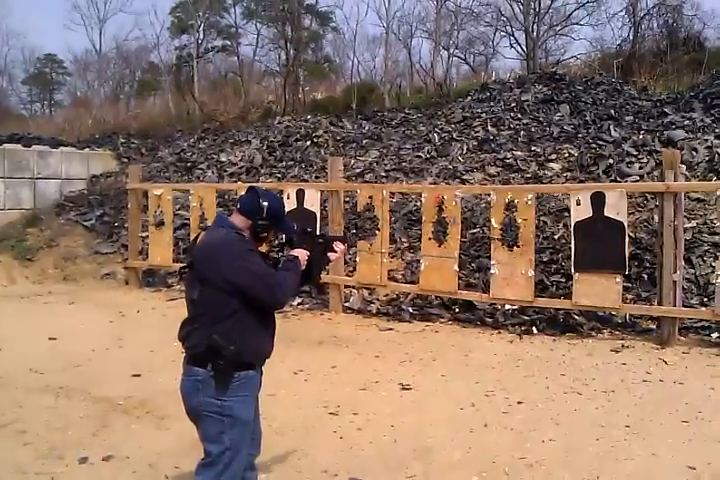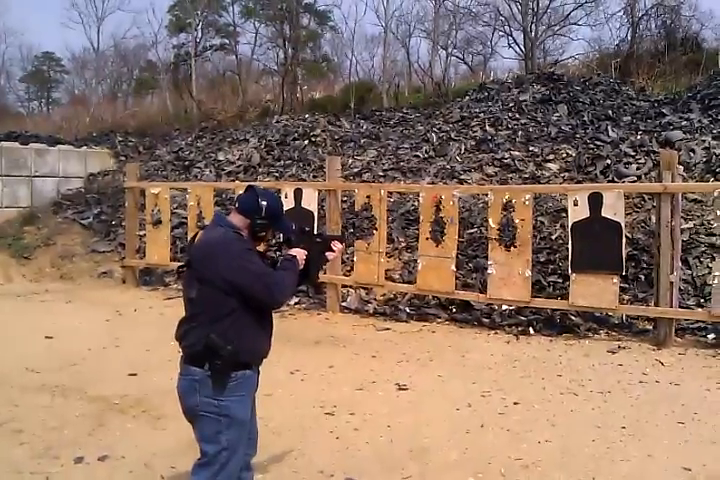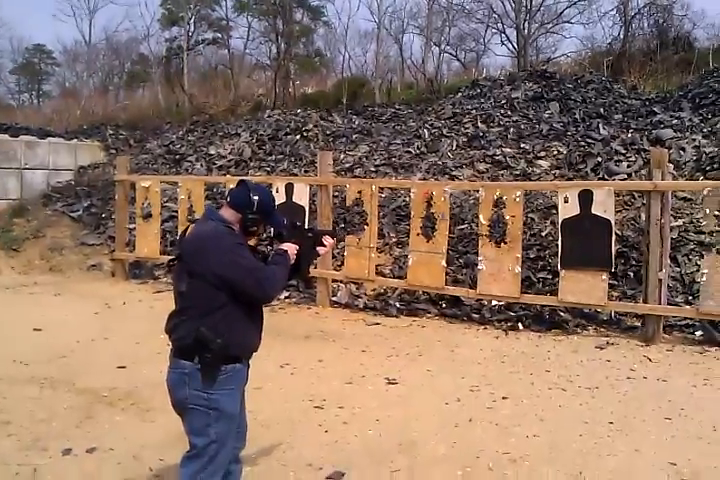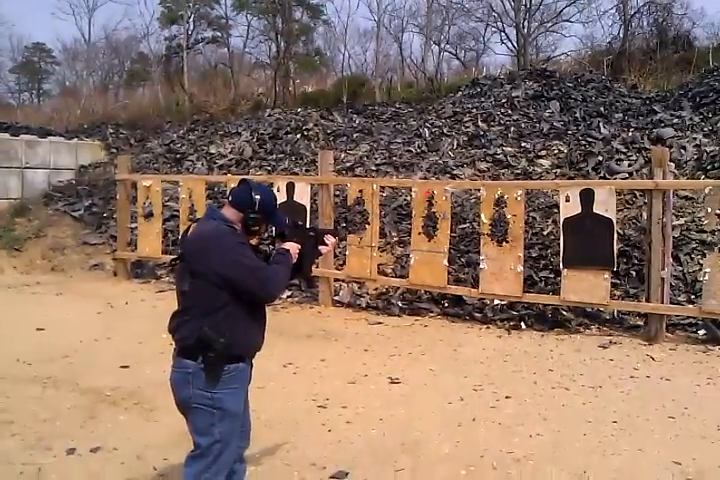
dt=0.1s
person 1, frame 1
left shoulder: (227, 242)
right shoulder: (227, 248)
left elbow: (265, 279)
right elbow: (275, 293)
right wrist: (293, 263)
left hip: (231, 373)
right hip: (220, 380)
left knee: (244, 454)
person 1, frame 2
left shoulder: (226, 241)
right shoulder: (225, 247)
left elbow: (263, 280)
right elbow: (273, 292)
right wrist: (291, 262)
left hip: (228, 373)
right hip: (217, 380)
left knee: (239, 454)
person 1, frame 3
left shoulder: (218, 235)
right shoulder: (216, 241)
left elbow: (255, 273)
right elbow: (264, 286)
right wrist: (283, 257)
left hip: (219, 367)
right hip: (207, 373)
left knee: (229, 447)
person 1, frame 4
left shoulder: (220, 235)
right shoulder: (218, 240)
left elbow: (258, 272)
right elbow: (266, 286)
right wrist: (285, 256)
left hip: (222, 367)
right hip: (211, 373)
left knee: (233, 447)
